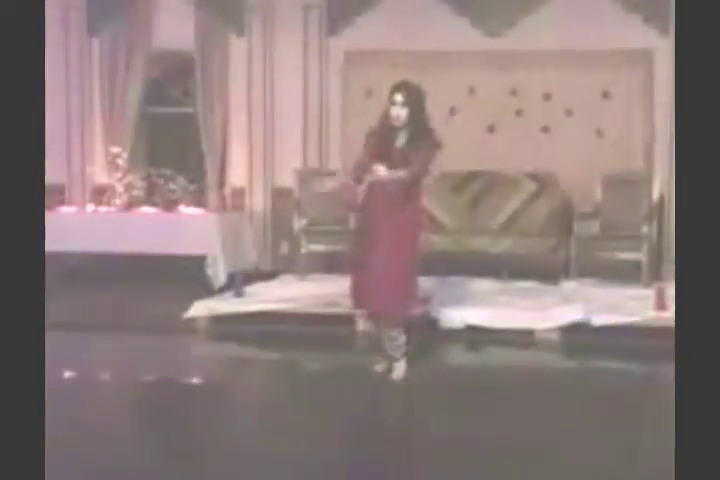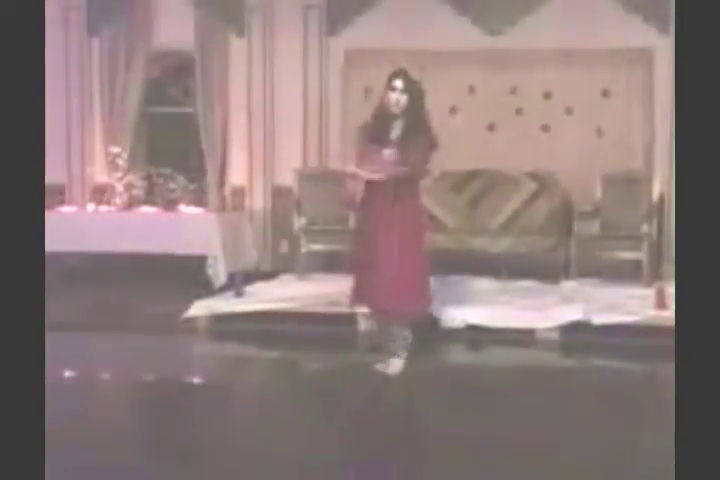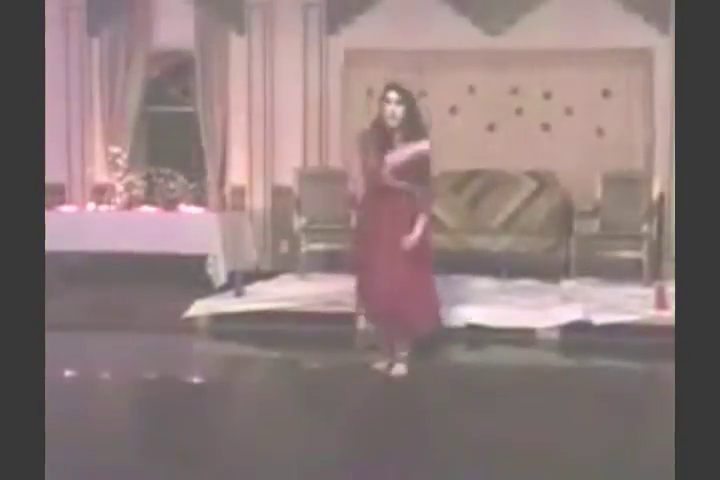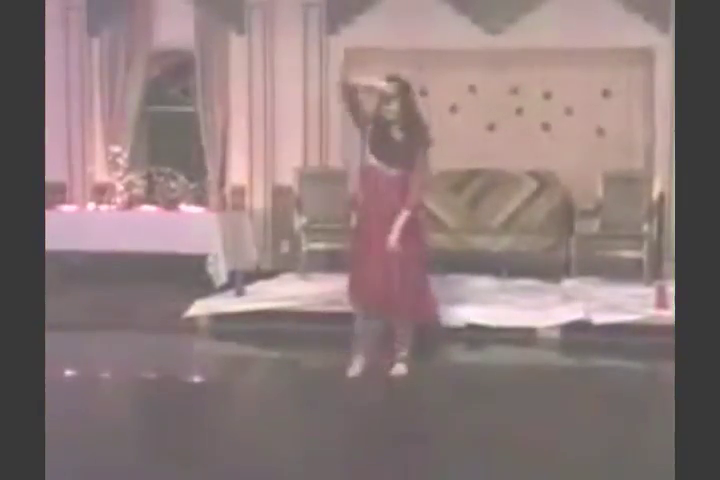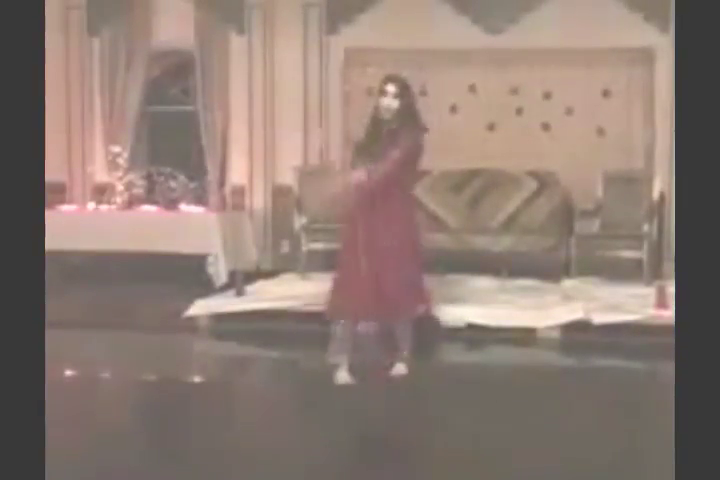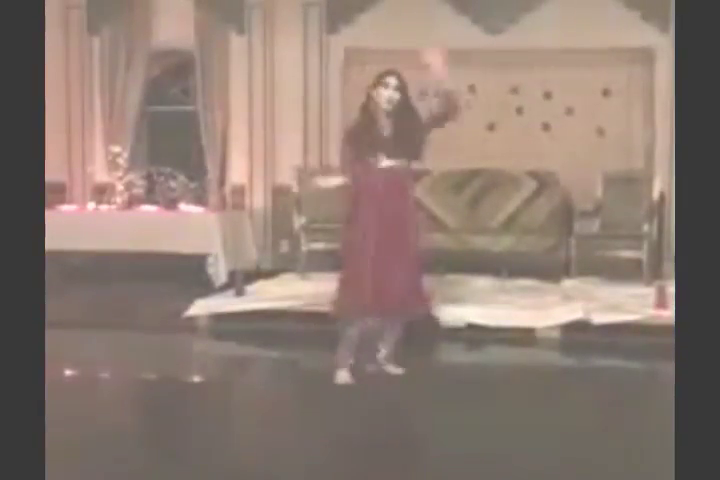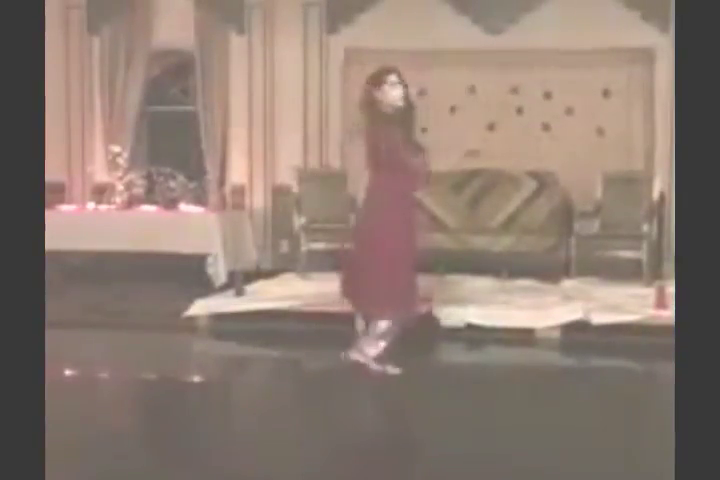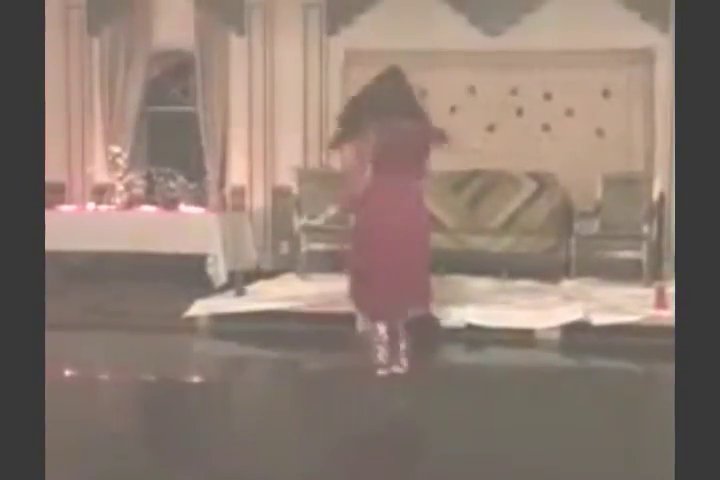
dt=0.2s
person 1, frame 1
left shoulder: (424, 142)
right shoulder: (376, 137)
left elbow: (415, 172)
right elbow: (358, 172)
left wrist: (387, 175)
left hip: (402, 217)
right hip: (373, 215)
left knee: (389, 284)
right knee: (372, 285)
left ankle: (398, 355)
right ankle: (389, 353)
person 1, frame 2
left shoulder: (420, 134)
right shoulder: (370, 130)
left elbow: (412, 170)
right elbow: (361, 167)
left wrist: (375, 172)
right wrist: (378, 163)
left hip: (403, 212)
right hip: (373, 213)
left knee: (398, 281)
right knee: (375, 284)
left ankle: (399, 352)
right ankle: (389, 351)
person 1, frame 3
left shoulder: (420, 147)
right shoulder: (373, 139)
left elbow: (425, 192)
right elbow: (374, 169)
left wrist: (419, 228)
right wrist: (408, 151)
left hip: (407, 225)
right hip: (375, 224)
left knee: (406, 290)
right knee: (377, 290)
left ankle: (401, 355)
right ankle: (386, 350)
person 1, frame 4
left shoulder: (417, 139)
right shoulder: (371, 128)
left elbow: (416, 184)
right elbow: (348, 91)
left wrist: (400, 224)
right wrist: (373, 86)
left hip: (403, 220)
right hip: (371, 219)
left knee: (404, 289)
right knee: (368, 286)
left ankle: (401, 356)
right ankle: (361, 353)
person 1, frame 5
left shoulder: (410, 134)
right shoulder: (371, 134)
left elbow: (392, 161)
right elbow: (357, 171)
left wrist: (362, 177)
left hip: (396, 219)
right hip: (363, 219)
left knee: (399, 289)
right knee: (354, 288)
left ankle: (402, 356)
right ankle: (341, 363)
person 1, frame 6
left shoulder: (409, 128)
right shoulder: (357, 132)
left elbow: (447, 111)
right elbow: (351, 175)
left wrist: (440, 76)
right wrist: (343, 181)
left hip: (400, 217)
right hip: (367, 217)
left knee: (400, 288)
right knee: (361, 289)
left ankle: (385, 353)
right ankle: (343, 362)
person 1, frame 7
left shoulder: (396, 127)
right shoulder: (388, 130)
right elbow: (417, 169)
left hip: (378, 212)
right hip: (390, 214)
left knee: (376, 284)
right knee: (392, 286)
left ankle: (375, 355)
right ankle: (365, 348)
person 1, frame 8
left shoulder: (375, 131)
right shoulder: (421, 129)
left elbow: (357, 177)
left wrist: (342, 205)
left hip: (380, 213)
right hip: (411, 213)
left knee: (378, 285)
right knee: (401, 285)
left ankle: (385, 359)
right ankle: (399, 353)
